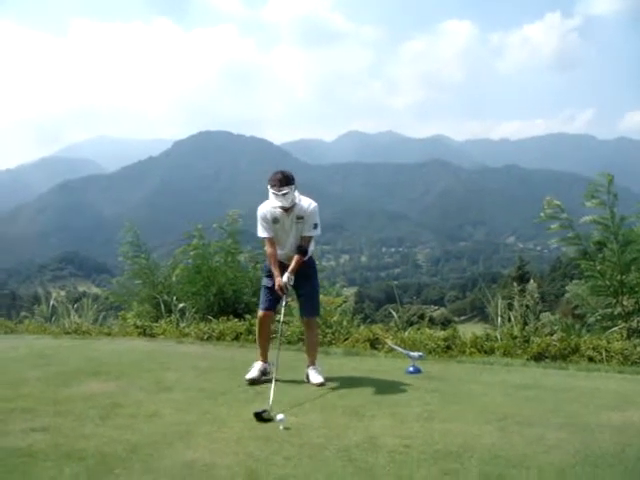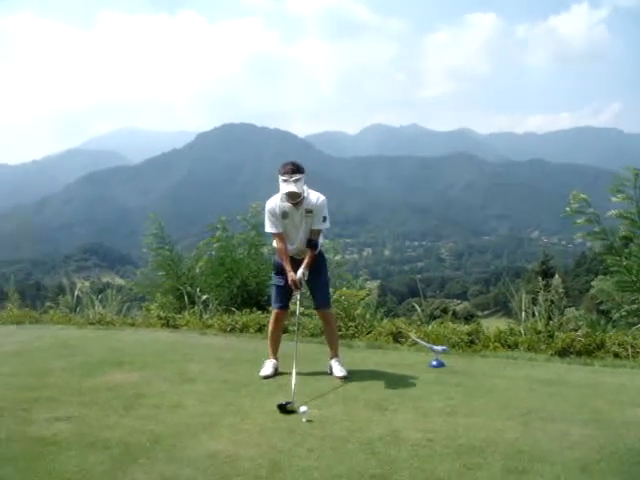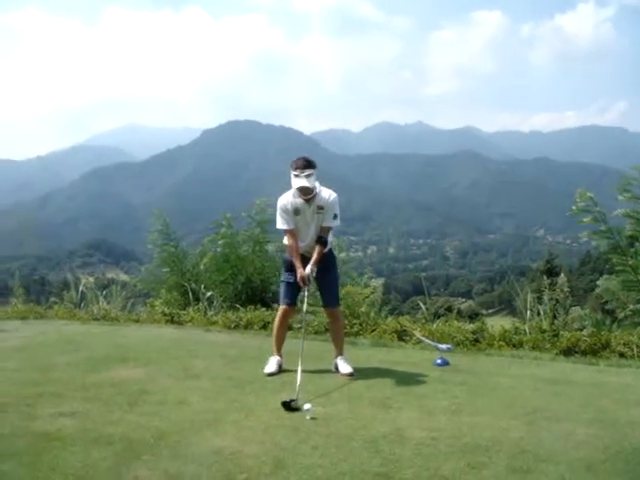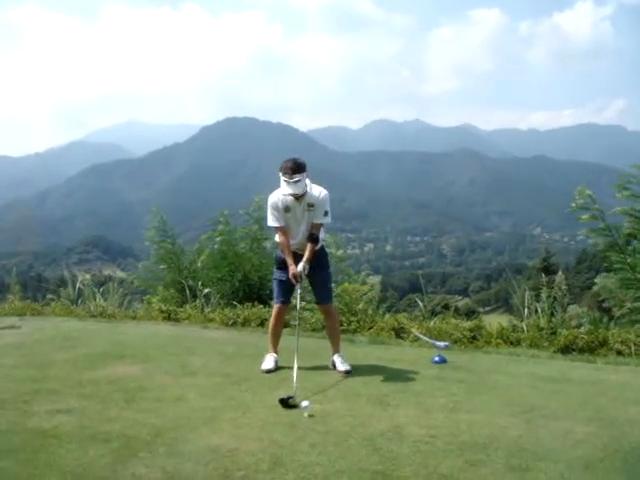
dt=0.4s
person 1, frame 1
left shoulder: (310, 207)
right shoulder: (264, 210)
left elbow: (304, 246)
right elbow: (270, 246)
left wrist: (290, 274)
right wrist: (277, 276)
left hip: (303, 265)
right hip: (275, 264)
left knee: (310, 318)
right knee: (264, 314)
left ankle: (312, 367)
right ankle: (262, 363)
person 1, frame 2
left shoulder: (318, 201)
right shoulder: (273, 205)
left elbow: (314, 240)
right elbow: (280, 241)
left wrist: (304, 269)
right wrist: (289, 272)
left hip: (313, 258)
right hip: (285, 260)
left knee: (325, 310)
right knee: (278, 311)
left ankle: (334, 359)
right ankle: (272, 359)
person 1, frame 3
left shoulder: (330, 198)
right shoulder: (285, 201)
left elbow: (323, 237)
right elbow: (290, 237)
left wrist: (312, 265)
right wrist: (299, 268)
left hip: (322, 256)
right hip: (294, 256)
left knee: (333, 309)
right knee: (285, 308)
left ankle: (339, 358)
right ankle: (276, 356)
person 1, frame 4
left shoulder: (321, 195)
right shoulder: (275, 199)
left elbow: (315, 234)
right elbow: (282, 234)
left wrist: (305, 263)
right wrist: (291, 265)
left hip: (314, 253)
right hip: (287, 255)
left knee: (327, 306)
right knee: (280, 306)
left ankle: (337, 355)
right ankle: (272, 354)
